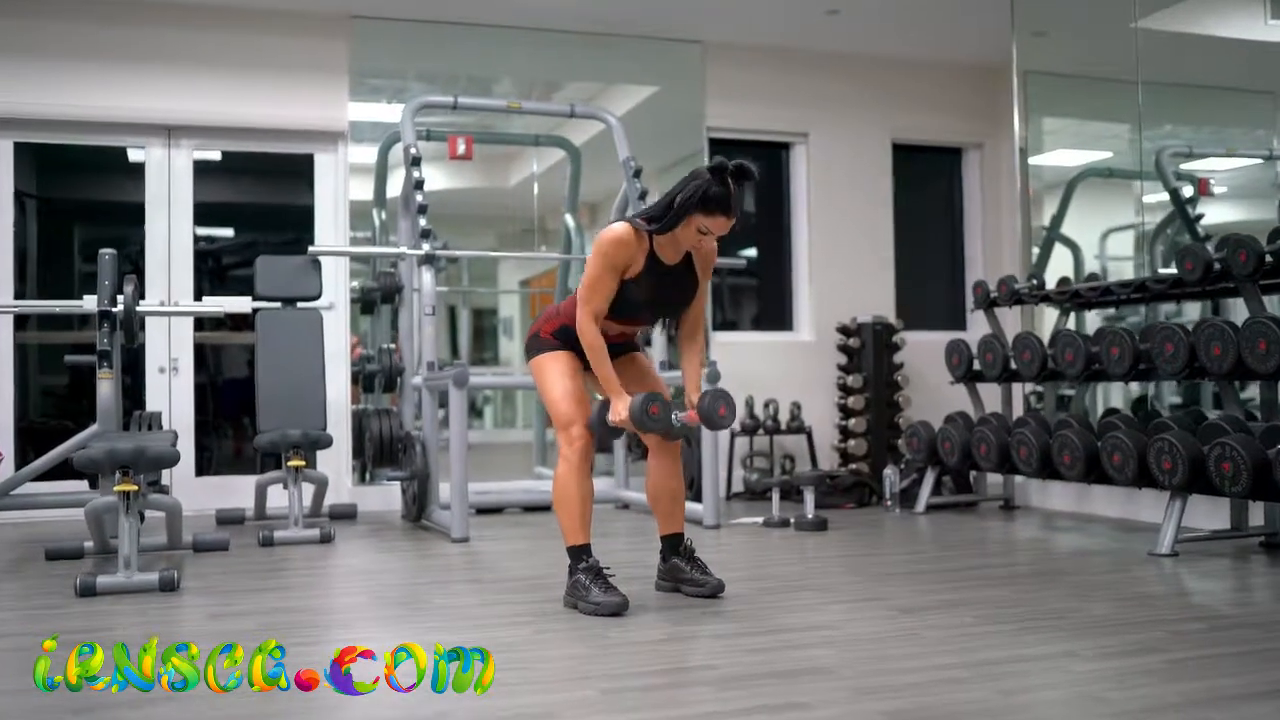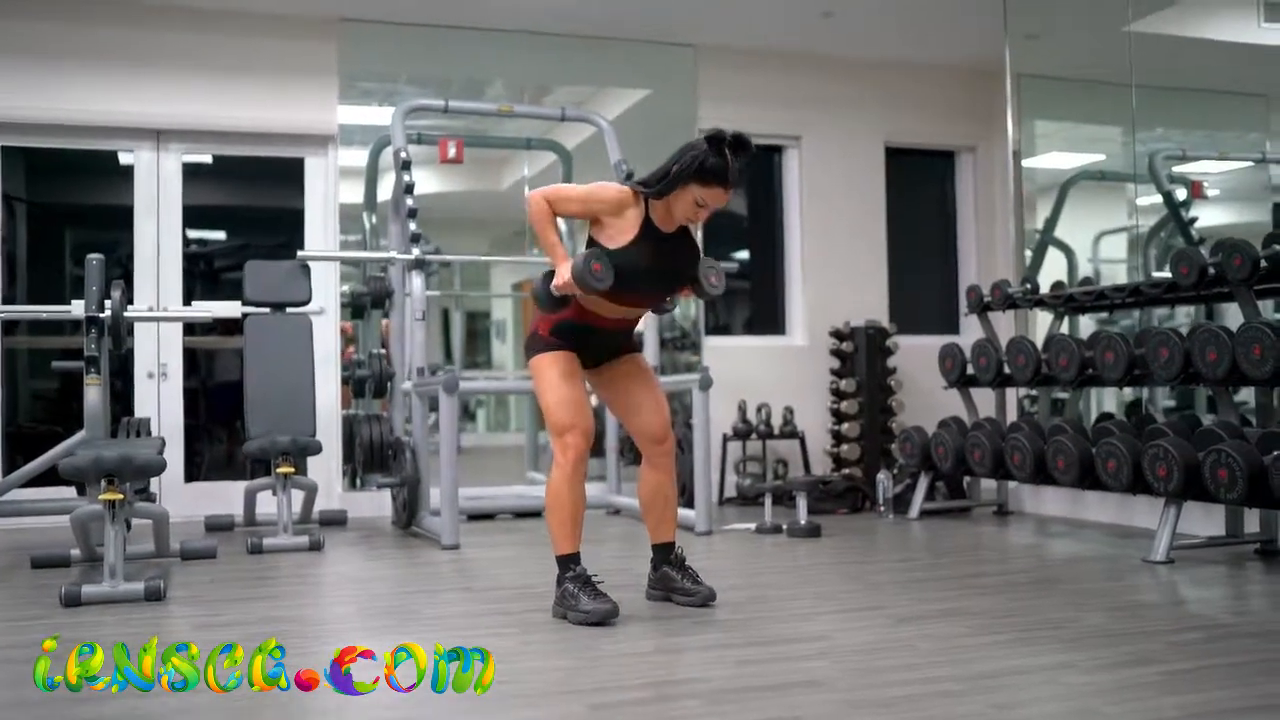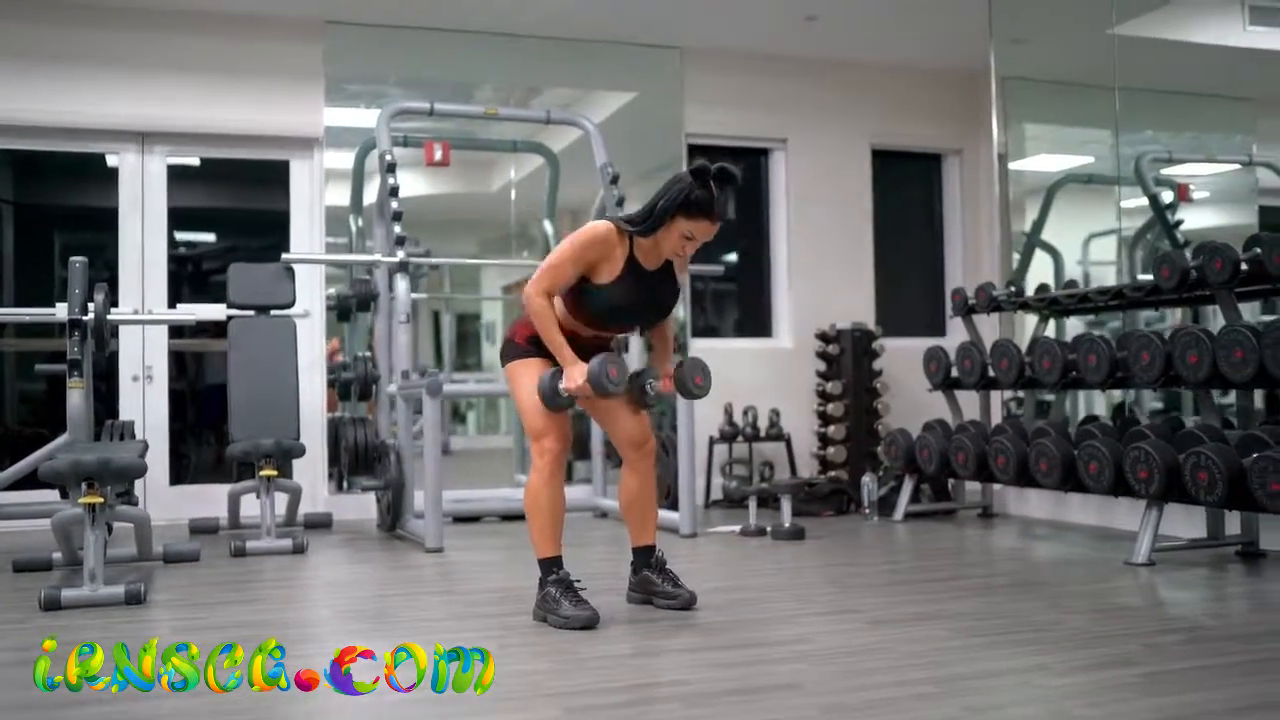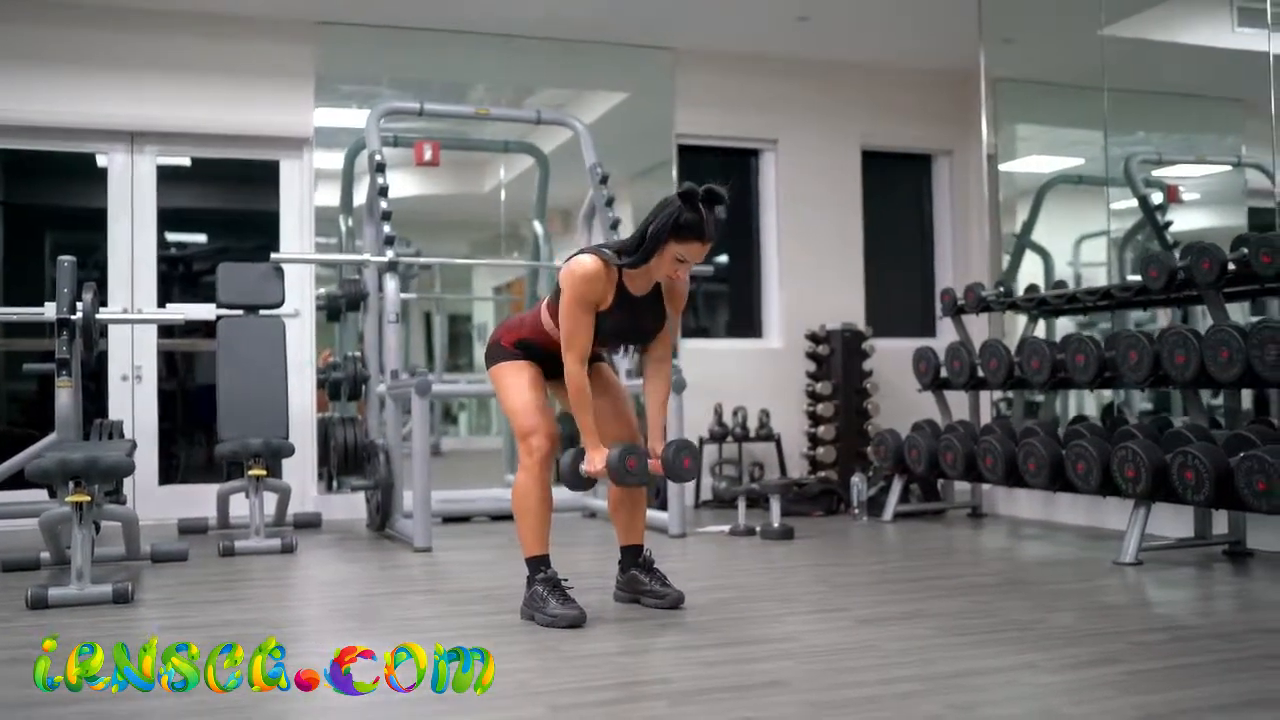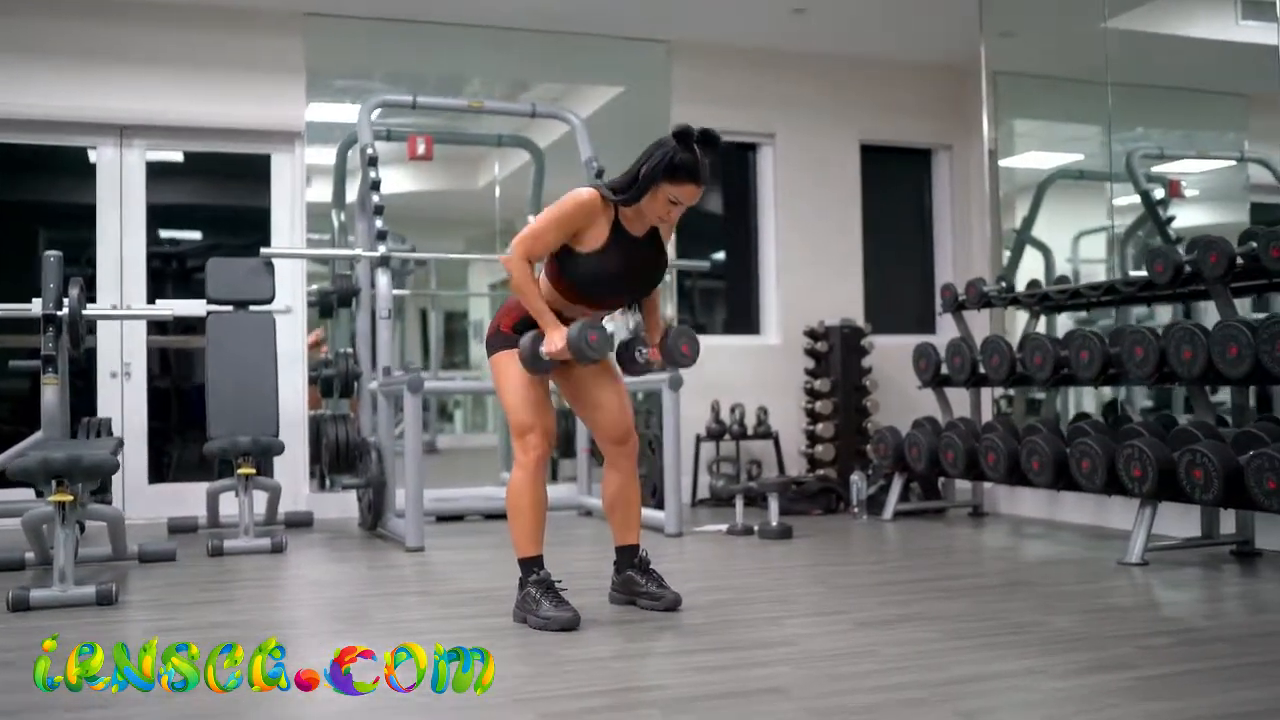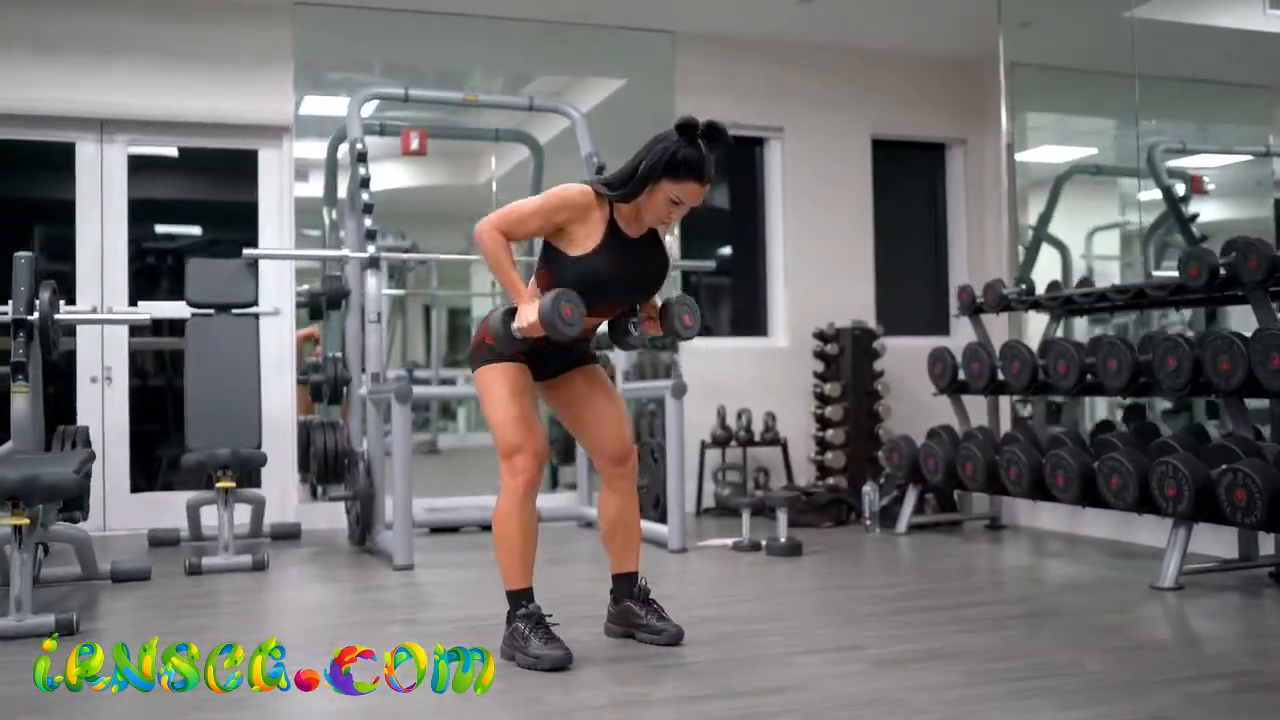
dt=0.5s
person 1, frame 1
left shoulder: (703, 255)
right shoulder: (622, 239)
left elbow: (692, 330)
right elbow: (587, 321)
left wrist: (693, 396)
right wrist: (617, 397)
left hip: (619, 343)
right hip: (561, 338)
left knee: (667, 433)
right knee: (578, 435)
left ankle: (674, 557)
right ankle: (581, 571)
person 1, frame 2
left shoulder: (687, 218)
right shoulder: (617, 202)
right elbow: (538, 200)
left wrist: (682, 283)
right wrist: (562, 262)
left hip: (617, 341)
right hip: (561, 333)
left knee: (660, 440)
right knee: (574, 441)
left ankle: (665, 566)
right ankle: (569, 580)
person 1, frame 3
left shoulder: (677, 255)
right shoulder: (601, 238)
left elbow: (658, 312)
right elbow: (535, 294)
left wrist: (664, 365)
right wrist: (570, 364)
left hip: (596, 350)
right hip: (536, 344)
left knee: (641, 444)
right knee: (551, 445)
left ankle: (645, 569)
right ankle: (551, 584)
person 1, frame 4
left shoulder: (674, 286)
right shoulder: (590, 271)
left elbow: (658, 361)
right elbow: (572, 364)
left wrist: (656, 439)
right wrist: (591, 444)
left hip: (582, 354)
right hip: (520, 348)
left knee: (629, 448)
right knee: (539, 445)
left ankle: (633, 569)
right ankle: (539, 584)
person 1, frame 5
left shoulder: (661, 226)
right shoulder: (586, 205)
left elbow: (647, 285)
right elbow: (515, 257)
left wrist: (654, 337)
right wrist: (550, 327)
right hip: (523, 330)
left knee: (623, 440)
right knee: (535, 442)
left ankle: (629, 569)
right ankle: (532, 584)
person 1, frame 6
left shoulder: (656, 223)
right shoulder: (578, 203)
right elbow: (489, 231)
left wrist: (647, 311)
right wrist: (525, 303)
left hip: (573, 348)
right hip: (508, 342)
left knee: (620, 458)
right knee: (525, 462)
left ankle: (627, 600)
right ankle: (520, 619)
